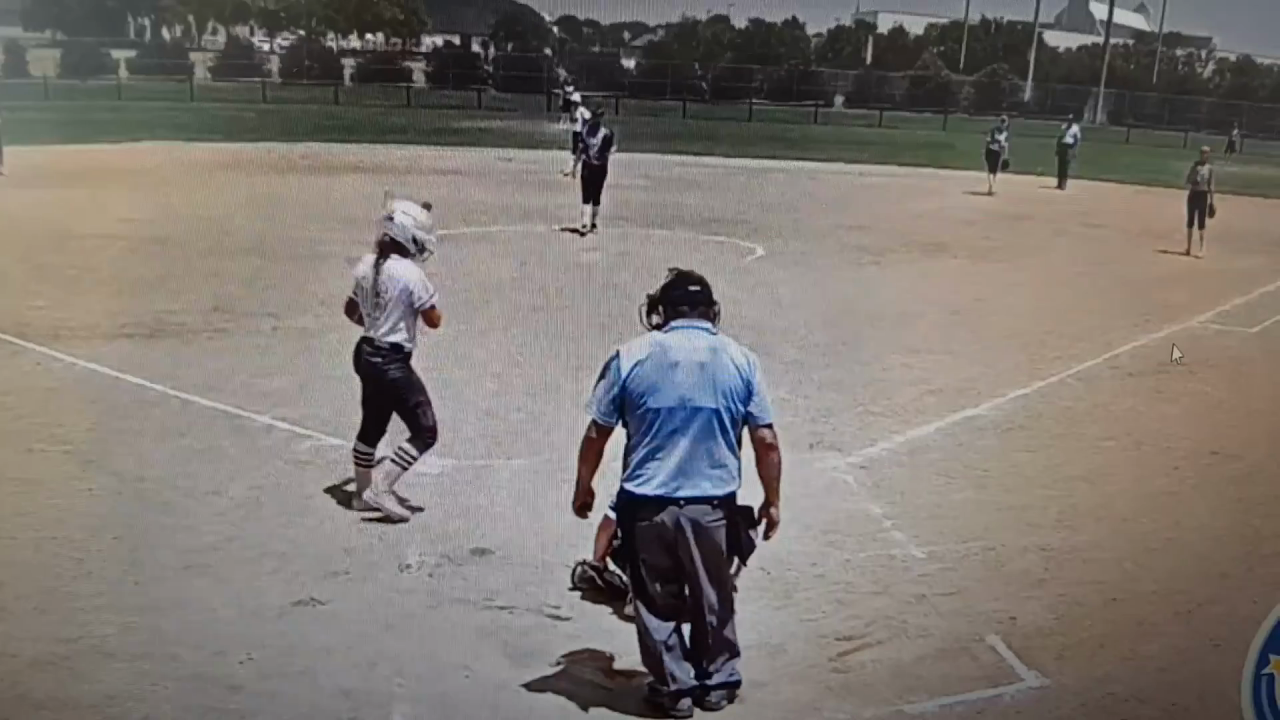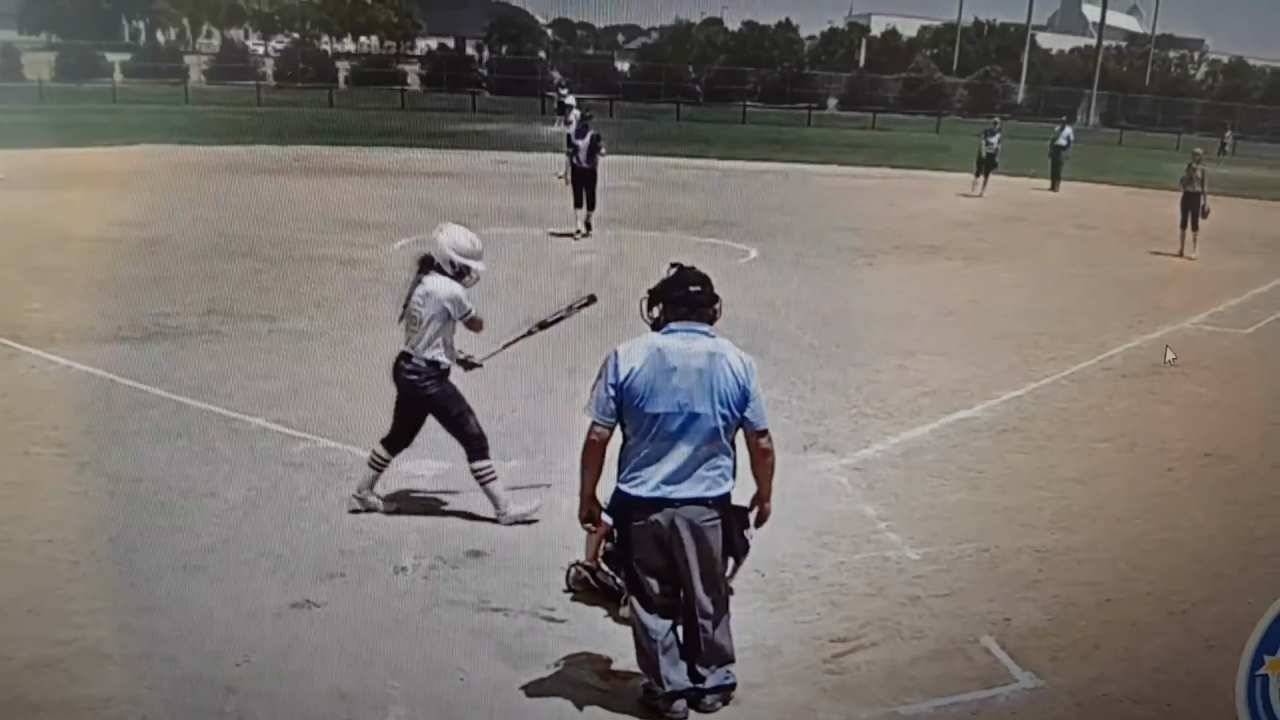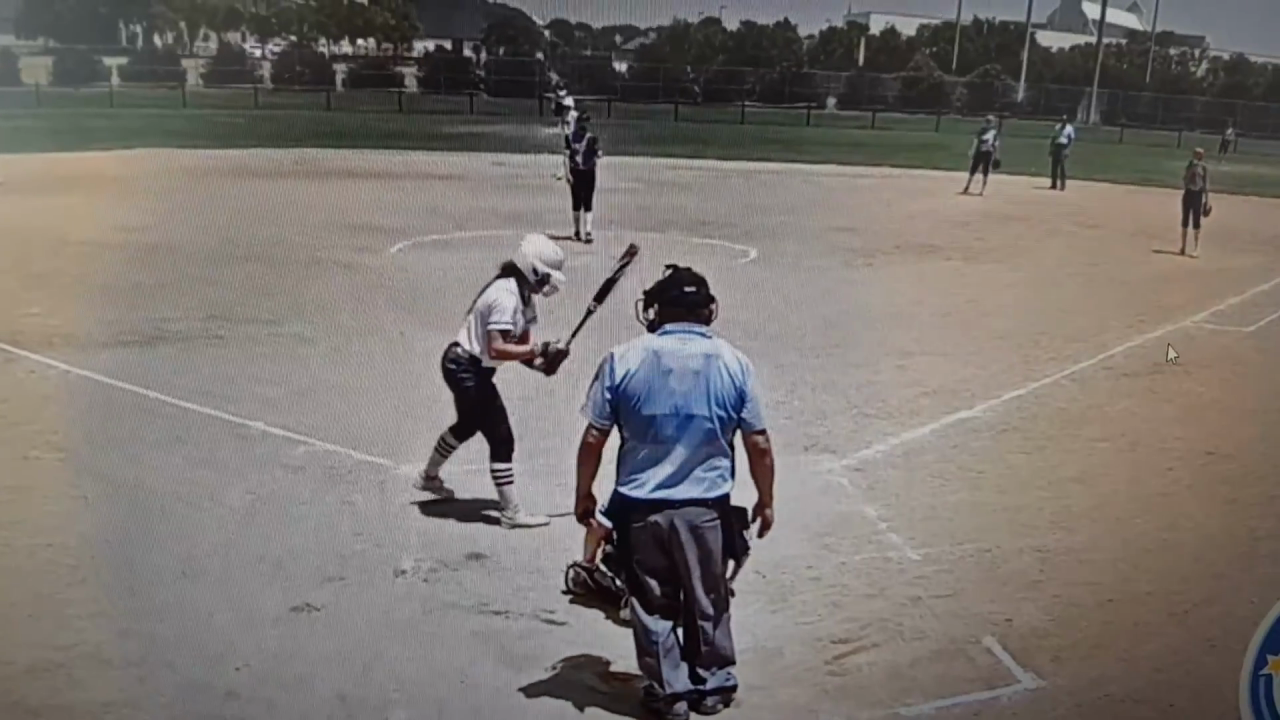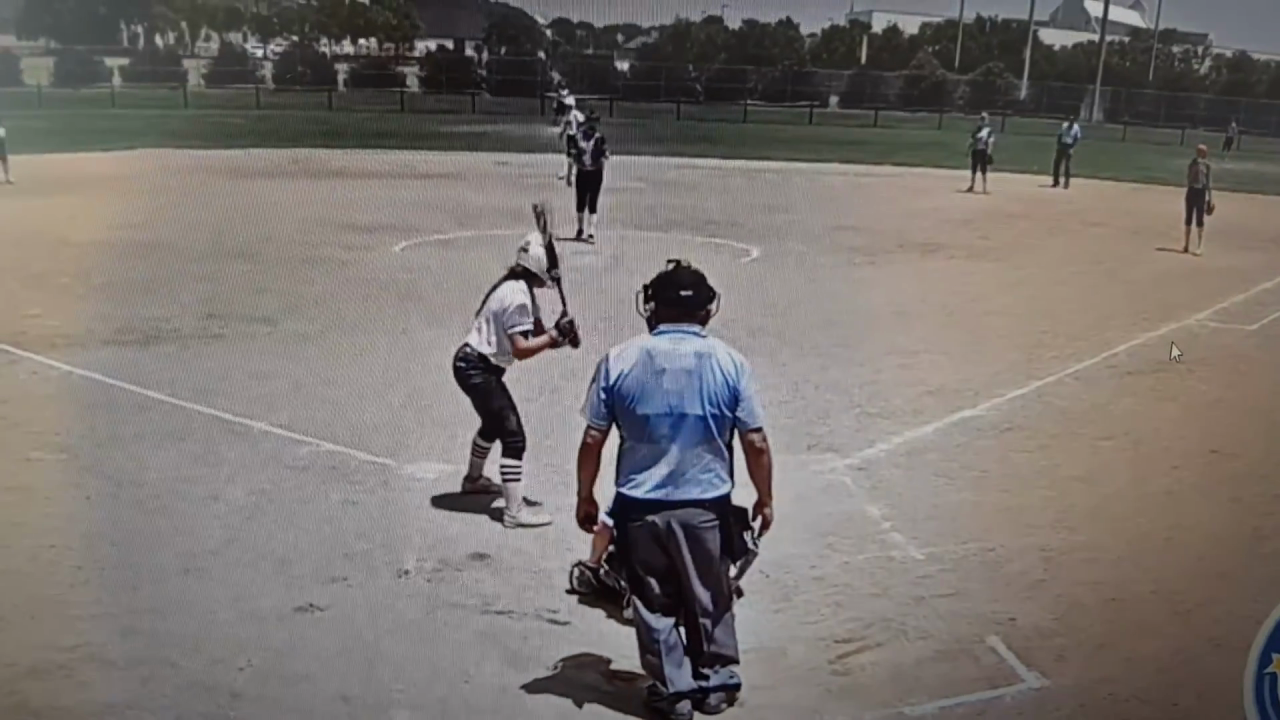
dt=0.4s
person 1, frame 1
left shoulder: (631, 355)
right shoulder: (740, 359)
left elbow: (596, 434)
right elbow: (766, 441)
left wrist: (583, 487)
right wrist: (772, 500)
left hip: (646, 503)
right hip: (712, 503)
left knee: (657, 602)
right knee: (713, 600)
right ankle: (717, 682)
person 1, frame 2
left shoulder: (627, 357)
right shoulder: (737, 362)
left elbow: (598, 437)
right elbow: (761, 444)
left wrist: (588, 497)
right wrist: (764, 494)
left hip: (641, 505)
right hip: (707, 506)
left knee: (653, 603)
right knee: (707, 601)
right ankle: (711, 683)
person 1, frame 3
left shoulder: (623, 359)
right shoulder: (734, 363)
left elbow: (593, 438)
right elbow: (758, 445)
left wrist: (584, 494)
right wrist: (766, 500)
left hip: (640, 507)
right hip: (706, 507)
left knee: (653, 605)
right knee: (708, 602)
person 1, frame 4
left shoulder: (619, 360)
right shoulder: (729, 362)
left elbow: (592, 440)
right elbow: (756, 443)
left wrist: (585, 497)
right wrist: (765, 499)
left hip: (641, 507)
right hip: (706, 506)
left knee: (655, 605)
right knee: (710, 601)
person 2, frame 1
left shoulder: (366, 265)
right shoulder: (411, 274)
left elbow: (351, 310)
right elbow: (434, 321)
right wrist: (427, 299)
left hip: (367, 354)
right hip: (392, 361)
left knee: (372, 426)
right knee: (425, 431)
left ankle: (363, 493)
right ankle: (381, 490)
person 2, frame 2
left shoulder: (420, 283)
right shoulder: (448, 290)
right elbow: (477, 326)
left wrist: (455, 355)
left hip: (407, 370)
right hip: (428, 378)
left knee: (400, 435)
right knee: (475, 440)
left ankle: (363, 494)
right ankle: (504, 508)
person 2, frame 3
left shoulder: (523, 296)
right shoulder: (506, 297)
left elbow: (520, 344)
right elbow: (498, 349)
left wrist: (540, 362)
right wrist: (540, 350)
left hip: (461, 364)
right hip: (467, 370)
left knee: (468, 425)
right knee: (501, 439)
left ankle: (429, 476)
right ankle: (512, 513)
person 2, frame 4
left shoulder: (521, 289)
right shoulder: (518, 297)
left elbow: (538, 336)
right elbow: (521, 350)
left wrist: (559, 334)
right wrist: (555, 335)
left hip: (474, 364)
right hip: (478, 369)
left knee: (493, 423)
right knee: (513, 436)
left ankle: (474, 478)
right ankle: (514, 510)
